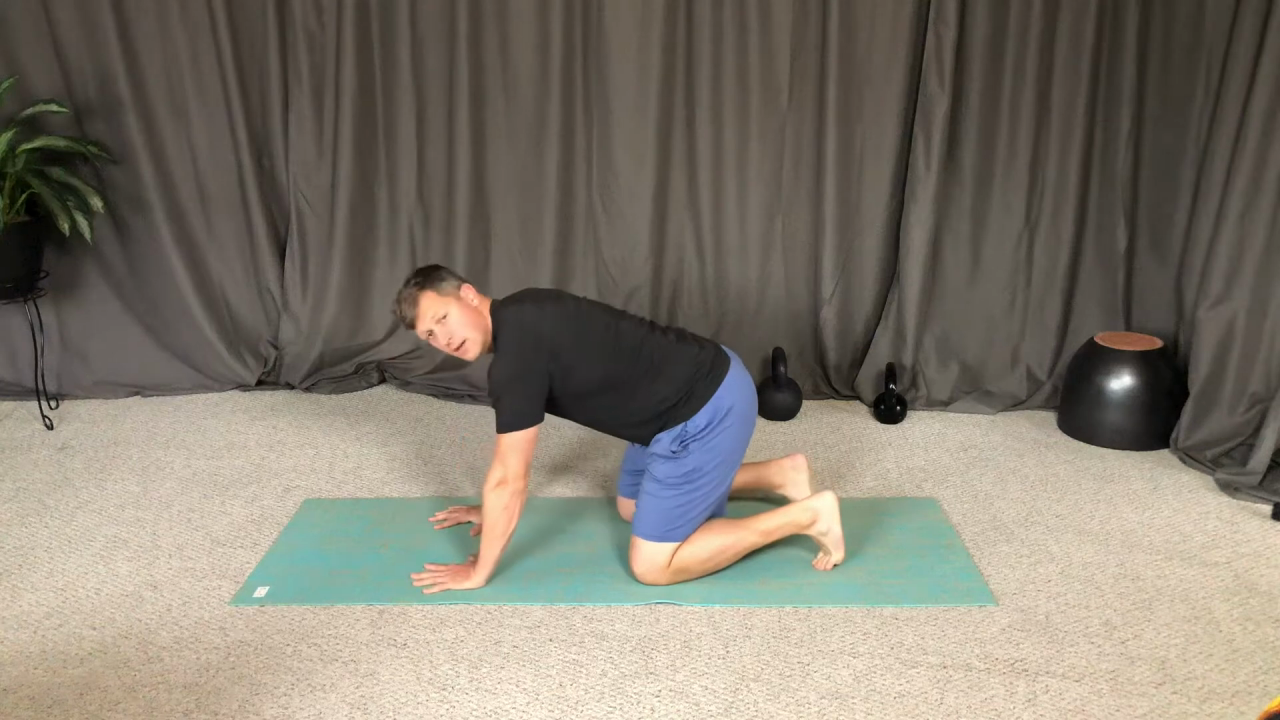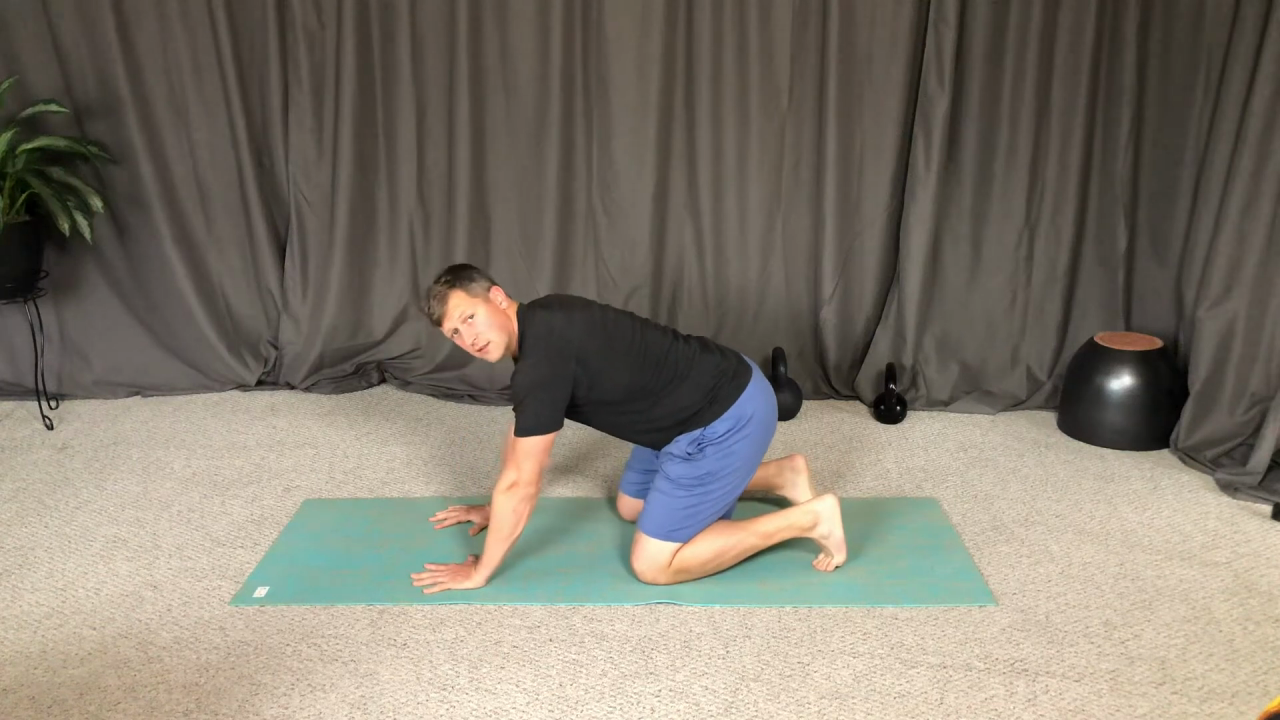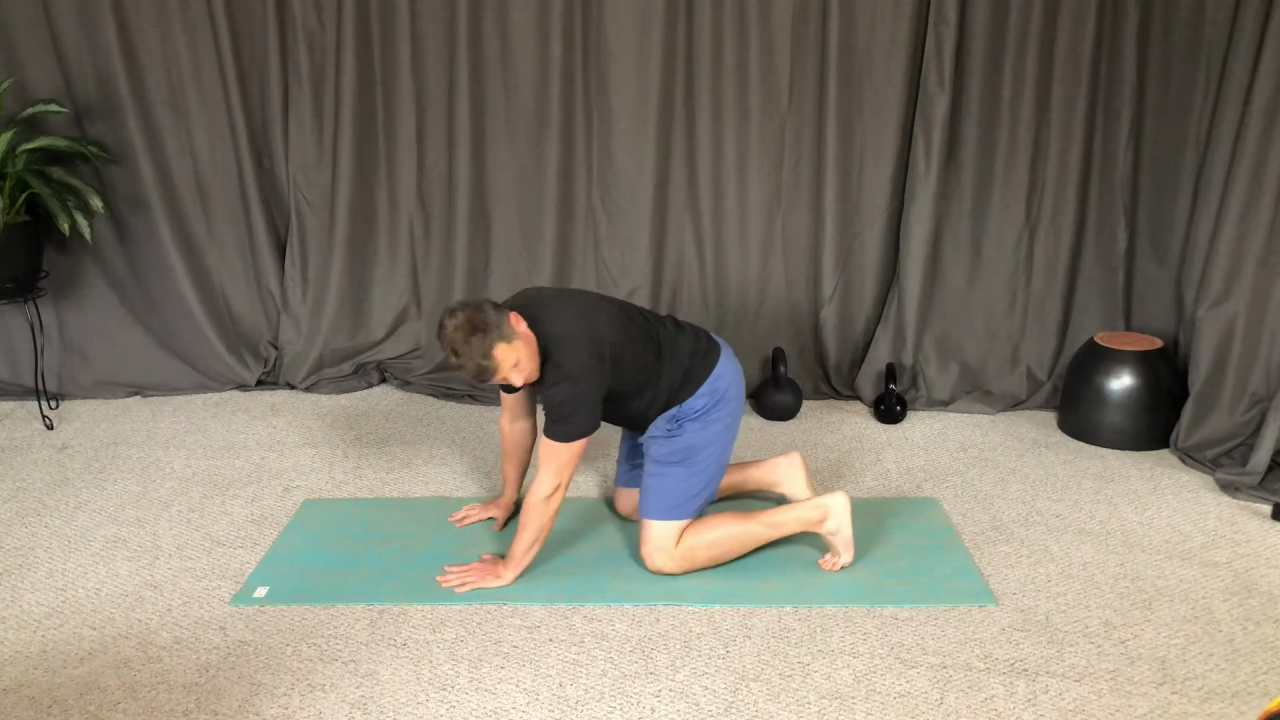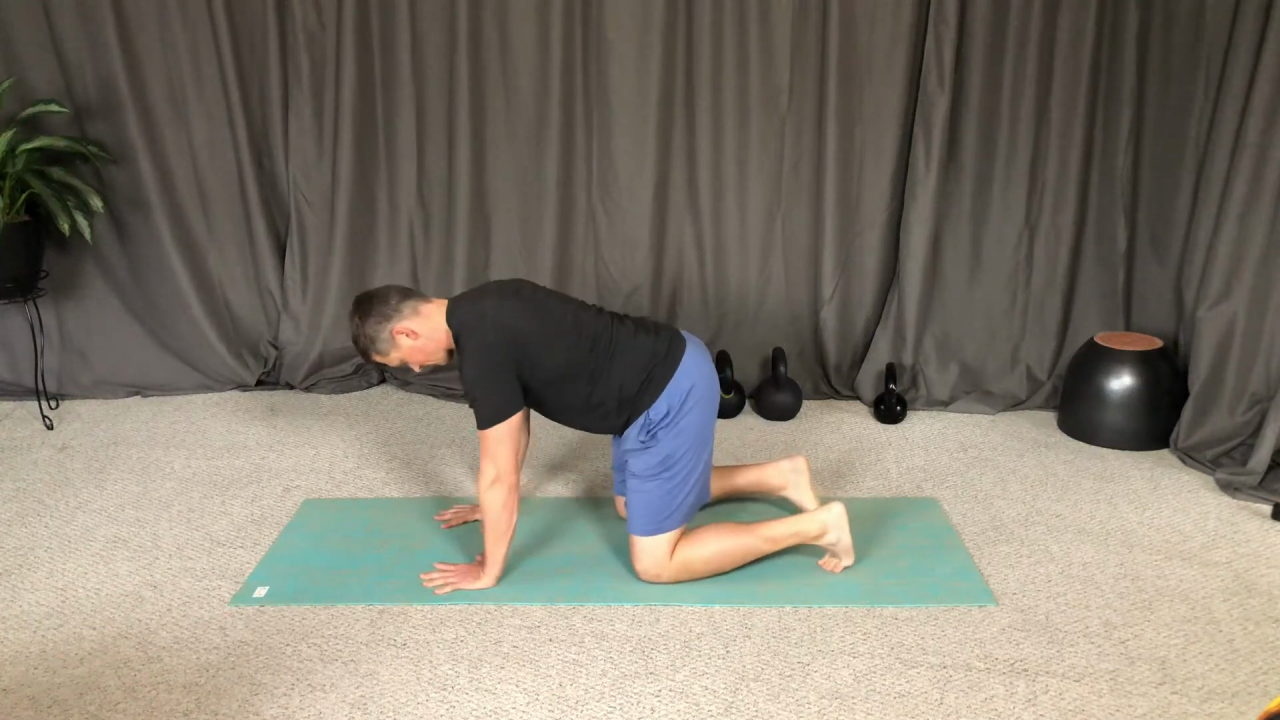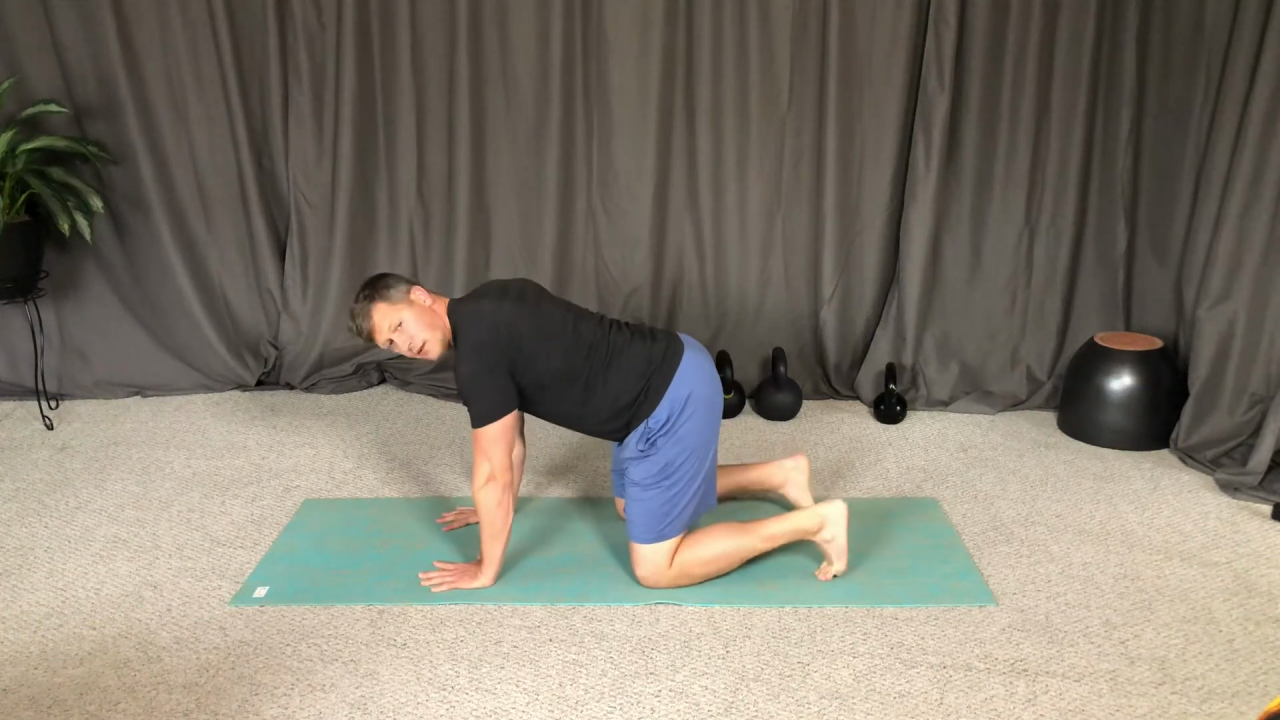
dt=1s
person 1, frame 1
left shoulder: (516, 353)
right shoulder: (518, 319)
left elbow: (510, 479)
right elbow: (520, 432)
left wrist: (478, 571)
right wrist: (492, 509)
left hip: (707, 410)
right hip: (705, 384)
left knee: (652, 564)
right knee: (631, 507)
left ankle: (807, 514)
right ankle: (779, 474)
person 1, frame 2
left shoulder: (542, 357)
right shoulder: (539, 325)
left elbow: (521, 482)
right elbow: (524, 431)
left wrist: (479, 572)
right wrist: (494, 508)
left hip: (727, 417)
right hip: (716, 394)
left knee: (653, 564)
right knee: (631, 506)
left ankle: (809, 517)
right ankle: (781, 474)
person 1, frame 3
left shoulder: (573, 363)
right shoulder: (506, 336)
left elbow: (550, 485)
right elbow: (517, 418)
left wrist: (508, 567)
right wrist: (507, 497)
left hip: (702, 391)
right hip: (661, 387)
left knee: (663, 553)
right knee: (630, 504)
left ankle: (818, 513)
right ankle: (775, 474)
person 1, frame 4
left shoulder: (481, 349)
right shoulder: (480, 312)
left elbow: (499, 473)
right elbow: (516, 427)
left wrist: (488, 571)
right wrist: (495, 505)
left hip: (671, 394)
right hip: (672, 367)
left knee: (655, 561)
right knee: (632, 507)
left ankle: (815, 526)
right ankle: (780, 477)
person 1, frame 5
left shoulder: (478, 350)
right shoulder: (485, 312)
left elbow: (493, 474)
right elbow: (511, 434)
left wrist: (486, 570)
right wrist: (499, 508)
left hip: (672, 401)
right hip: (675, 368)
left knee: (656, 568)
right knee: (631, 506)
left ankle: (813, 522)
right ankle: (780, 476)
